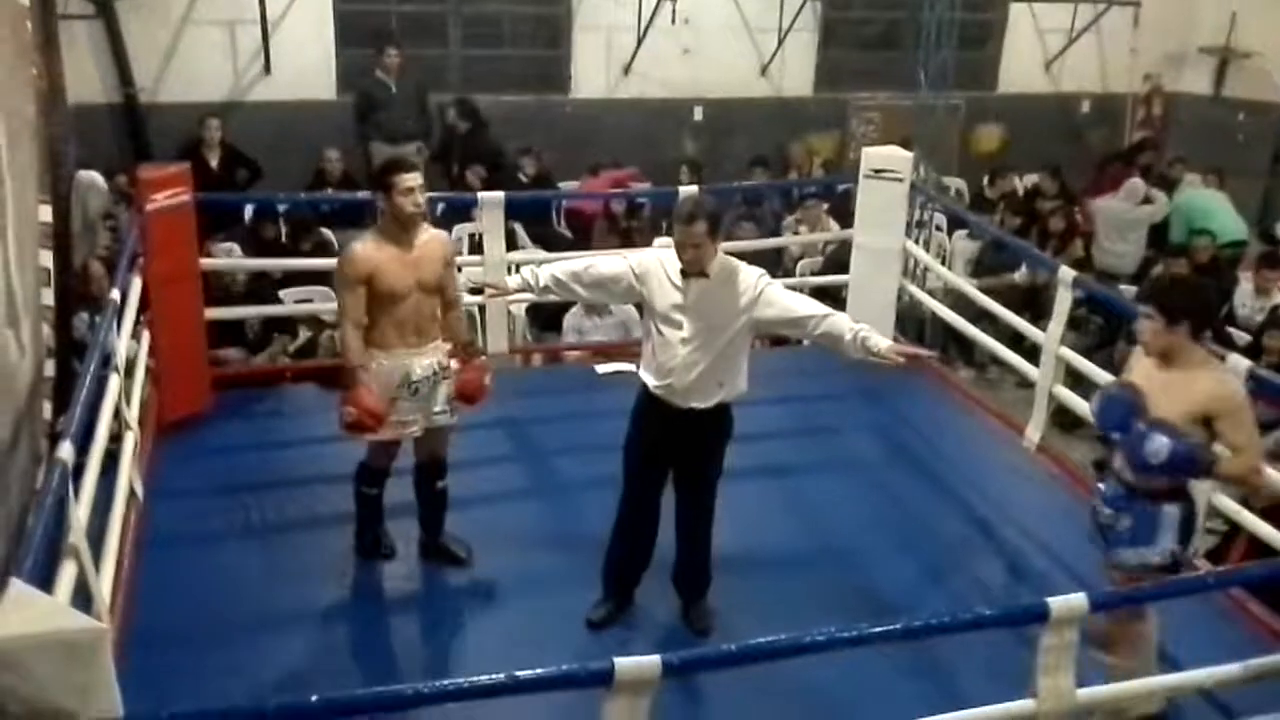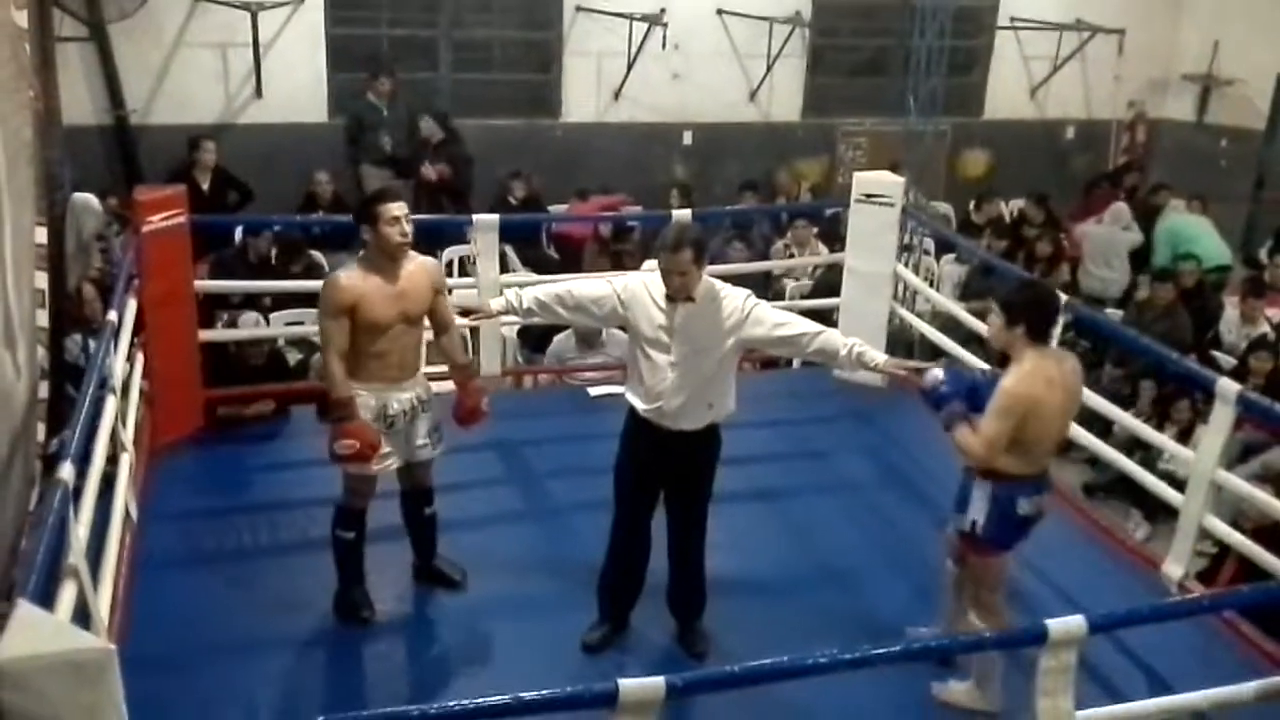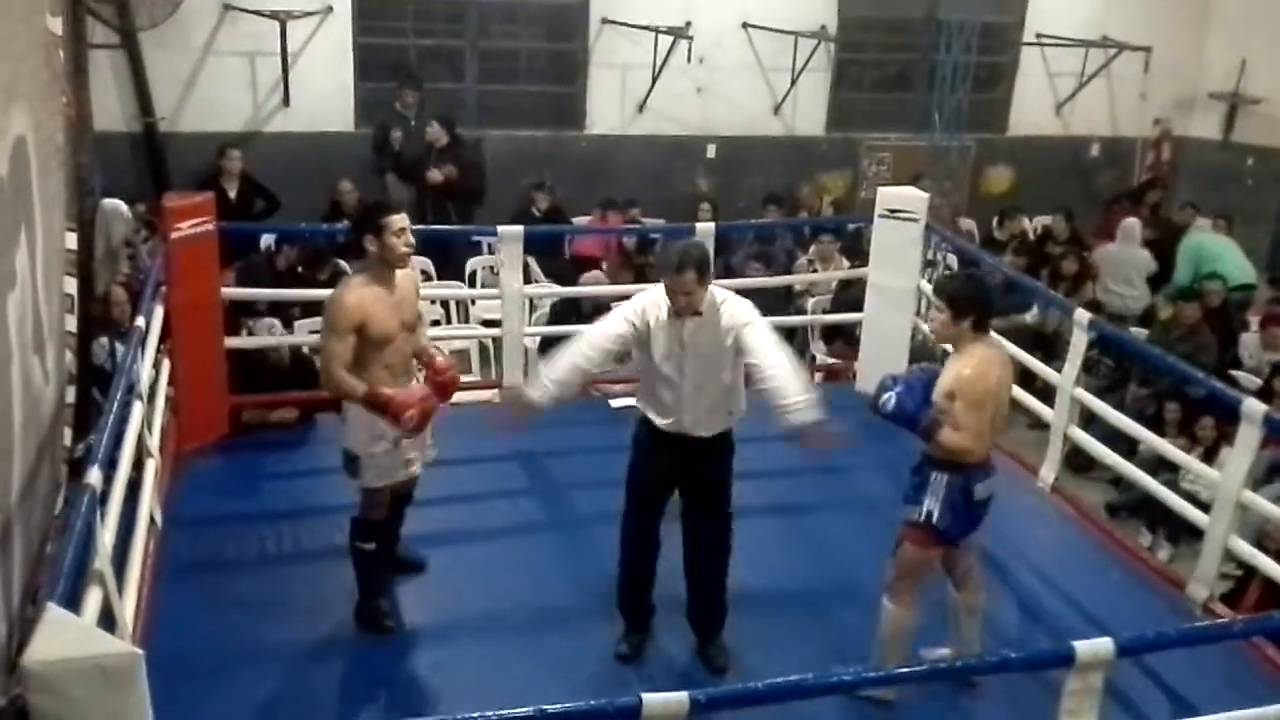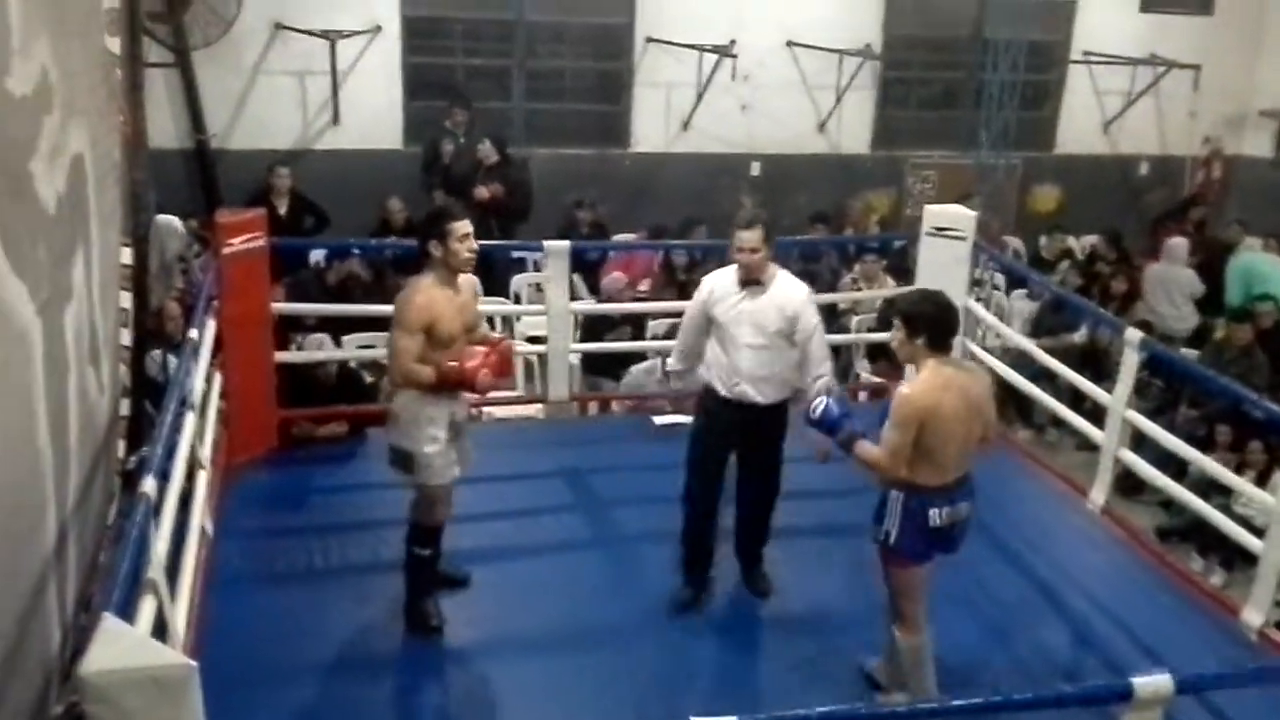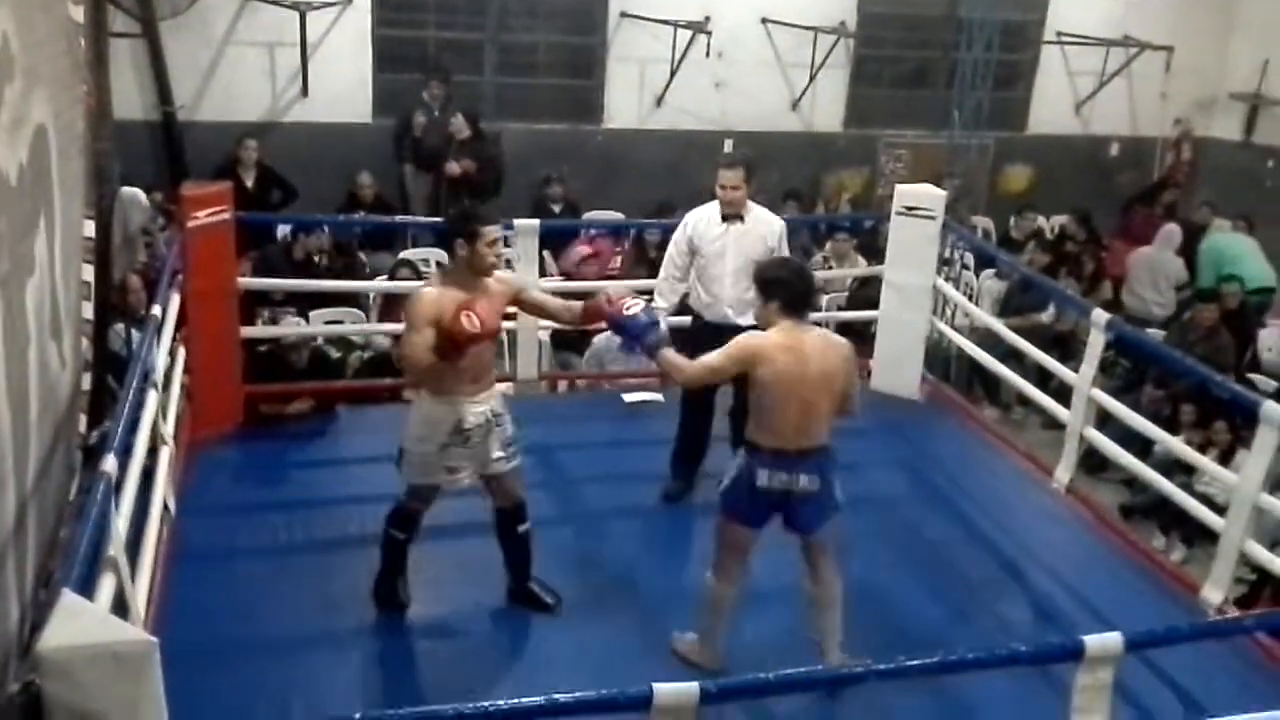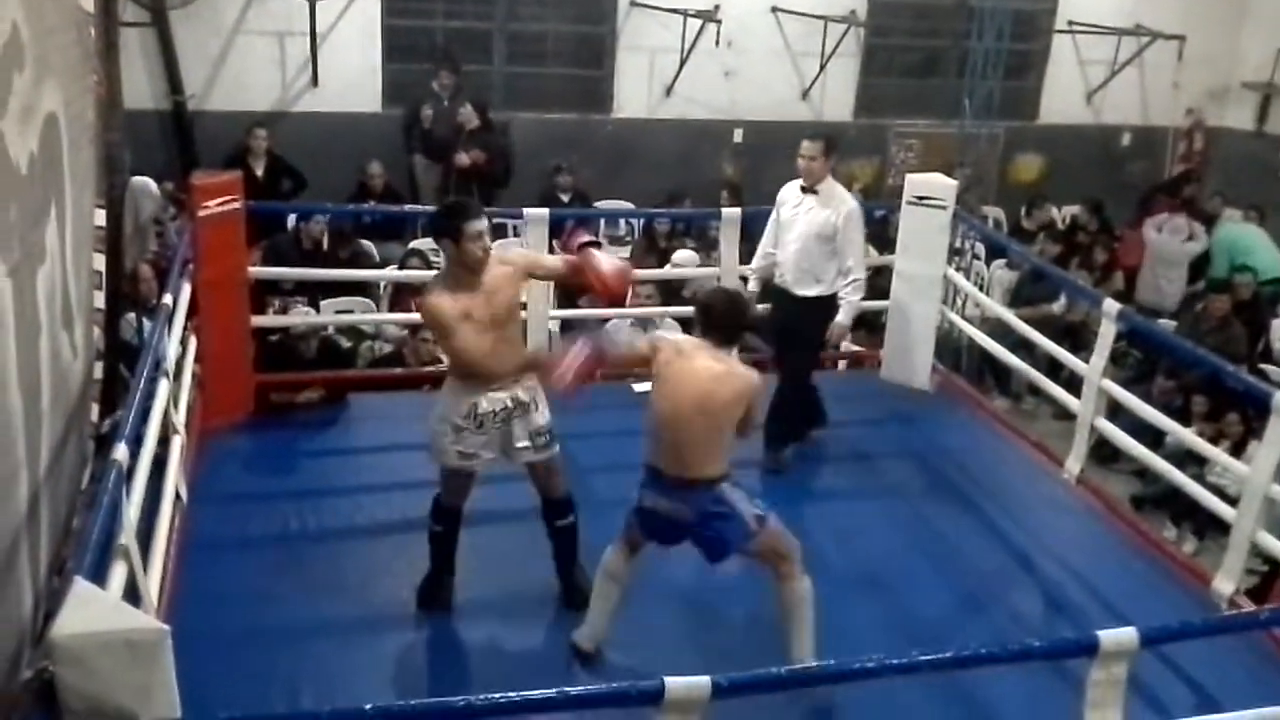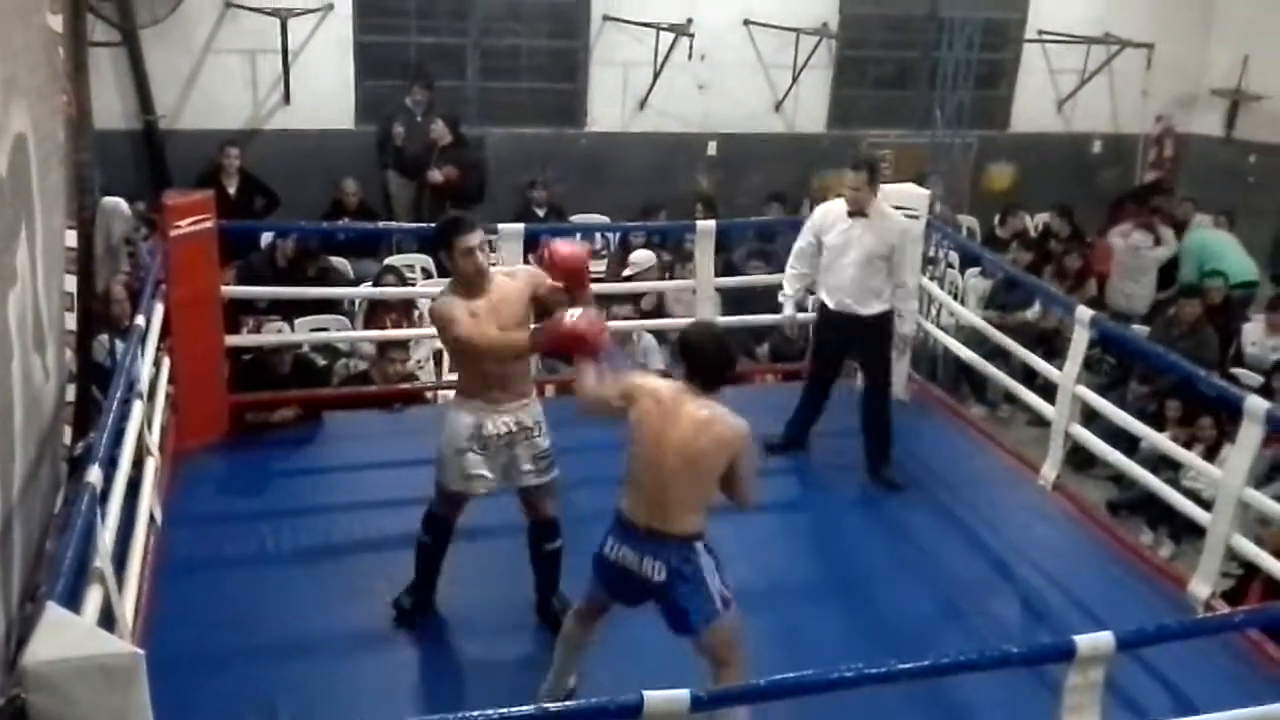
dt=0.7s
person 1, frame 1
left shoulder: (440, 243)
right shoulder: (360, 256)
right elbow: (350, 325)
left wrist: (469, 356)
right wrist: (357, 381)
left hip: (435, 360)
right hip: (386, 366)
left knee: (434, 458)
right knee: (381, 458)
left ankle: (433, 536)
right ankle: (369, 529)
person 1, frame 2
left shoulder: (428, 271)
right shoulder: (343, 286)
left elbow: (445, 329)
right elbow: (333, 356)
left wrist: (466, 378)
right wrist: (345, 414)
left hip: (414, 392)
right hip: (366, 399)
left knee: (420, 485)
right knee: (357, 498)
left ankle: (427, 561)
right ankle: (349, 587)
person 1, frame 3
left shoulder: (409, 277)
right shoulder: (348, 302)
right elbow: (333, 374)
left wrist: (432, 360)
right wrist: (382, 401)
left hip: (409, 401)
right hip: (373, 413)
left knee: (404, 488)
right knee: (374, 506)
left ankle: (386, 553)
right ankle: (371, 597)
person 1, frame 4
left shoulder: (468, 284)
right shoulder: (416, 301)
right elbow: (400, 371)
left wrist: (491, 346)
right wrist: (455, 376)
left hip: (453, 405)
right hip: (422, 411)
left knee: (440, 499)
right knee: (431, 508)
left ankle: (429, 568)
right ankle: (417, 597)
person 1, frame 5
left shoulder: (502, 285)
right shoulder: (426, 300)
left elbow: (558, 309)
right elbow: (413, 371)
left wrist: (593, 310)
right wrist: (451, 346)
left hip: (487, 407)
right hip: (439, 412)
left knee: (511, 500)
right knee: (415, 503)
left ankle: (521, 582)
right ankle: (390, 575)
person 1, frame 6
left shoulder: (511, 264)
right shoulder: (437, 300)
left elbow: (567, 268)
right elbow: (483, 364)
left wrist: (590, 263)
right wrist: (546, 362)
left hip: (519, 394)
right hip: (467, 399)
left knee: (555, 489)
right knee: (452, 497)
left ankle: (570, 568)
right ankle: (440, 574)
person 1, frame 7
left shoulder: (522, 278)
right shoulder: (447, 307)
left elbow: (574, 306)
right elbow: (491, 345)
left wrist: (576, 282)
right wrist: (550, 335)
left hip: (525, 412)
right hip: (474, 418)
left knee: (544, 514)
right knee: (445, 508)
left ankle: (549, 596)
right ankle: (422, 588)
person 2, frame 1
left shoulder: (1219, 389)
right shoulder: (1142, 356)
left elbow: (1250, 470)
left wrist: (1190, 458)
right wrist: (1110, 410)
left hip: (1156, 514)
right hip: (1117, 494)
left knee: (1110, 626)
right knee: (1123, 610)
person 2, frame 2
left shoulder: (1018, 385)
right shoulder: (1067, 365)
left elbow: (978, 452)
left wrist: (950, 407)
right wrist: (983, 397)
left hip: (998, 493)
right hip: (1031, 484)
left knee: (986, 595)
right knee: (960, 561)
left ankle: (984, 691)
right ankle: (951, 637)
person 2, frame 3
left shoulder: (973, 371)
right shoulder: (990, 351)
left elbow: (970, 446)
left wrist: (917, 417)
right wrist: (931, 390)
left hip: (948, 484)
right hip: (966, 481)
left knee: (900, 585)
right knee: (962, 569)
right ankle: (968, 656)
person 2, frame 4
left shoulder: (913, 395)
right shoulder: (977, 377)
left elbow: (887, 466)
right elbow: (986, 435)
left wrist: (843, 429)
left hip: (916, 506)
right hip: (958, 498)
left knee: (906, 611)
right knee: (908, 590)
left ankle: (920, 698)
right ankle: (893, 671)
person 2, frame 5
left shoulder: (756, 346)
right shoulder: (840, 349)
left elbow: (687, 374)
right elbow: (846, 406)
left wrist: (649, 336)
left hip: (762, 469)
right hip: (815, 468)
left knee: (728, 564)
right knee: (822, 563)
left ankle: (707, 649)
right ankle: (831, 656)
person 2, frame 6
left shoulder: (666, 346)
right shoulder: (749, 382)
left elbow: (612, 354)
left wrist: (591, 348)
left hip: (656, 489)
right hip: (712, 501)
left knee: (625, 548)
right knee: (790, 563)
left ankle: (588, 638)
right ankle: (803, 667)
person 2, frame 7
left shoulder: (646, 391)
right shoulder: (735, 430)
left elbow: (591, 391)
right elbow: (742, 497)
left wrist: (587, 357)
left hip: (625, 541)
right hip: (682, 559)
left knee: (588, 610)
right knee: (729, 662)
left ankle: (553, 690)
person 3, frame 1
left shoulder: (749, 285)
right shoulder: (648, 267)
left elbow: (810, 315)
right elbow: (586, 273)
left wrist: (876, 343)
right wrist: (519, 281)
left hip: (708, 417)
right hip: (654, 407)
left knee: (696, 513)
right knee: (636, 505)
left ankle: (694, 596)
right ankle: (617, 591)
person 3, frame 2
left shoulder: (736, 307)
right shoulder: (633, 291)
left elbow: (800, 332)
right elbow: (569, 296)
left wrist: (871, 357)
right wrist: (503, 303)
left hip: (698, 438)
right hip: (643, 430)
left knee: (688, 534)
right knee: (628, 528)
left ankle: (688, 620)
right ankle: (613, 615)
person 3, frame 3
left shoulder: (736, 314)
right shoulder: (645, 308)
left elbow: (771, 359)
right elbow: (595, 345)
left wrist: (802, 414)
right wrist: (541, 391)
left hip: (711, 442)
right hip: (656, 434)
left knee: (711, 541)
right knee: (639, 532)
left ankle: (708, 631)
right ankle: (636, 623)
person 3, frame 4
left shoulder: (795, 295)
right shoulder: (713, 285)
left elbow: (814, 360)
right elbow: (690, 339)
right wrist: (675, 377)
left hip: (769, 410)
right hip: (718, 403)
left knee: (759, 493)
right knee: (699, 491)
left ankle: (751, 562)
right ankle: (694, 575)
person 3, frame 5
left shoulder: (772, 227)
right shoulder: (695, 221)
right elbow: (672, 274)
left hip: (750, 331)
right hip: (705, 327)
left knee: (744, 410)
right knee: (695, 403)
right ankle: (683, 472)
person 3, frame 6
left shoulder: (845, 207)
right shoulder: (787, 193)
left elbow: (854, 268)
right elbow: (770, 242)
left wrist: (844, 316)
right wrist: (754, 280)
left hip: (816, 303)
right hip: (783, 294)
left knee: (793, 372)
right knee: (789, 366)
left ankle: (776, 442)
right ankle: (809, 419)
person 3, frame 7
left shoulder: (896, 226)
right shoulder: (824, 214)
left elbow: (905, 281)
right elbow: (801, 262)
left wrist: (906, 324)
right wrist: (789, 304)
left hip: (873, 321)
right hip: (831, 314)
left knee: (877, 392)
right knee: (818, 379)
left ankle: (879, 462)
right ankle: (795, 435)
